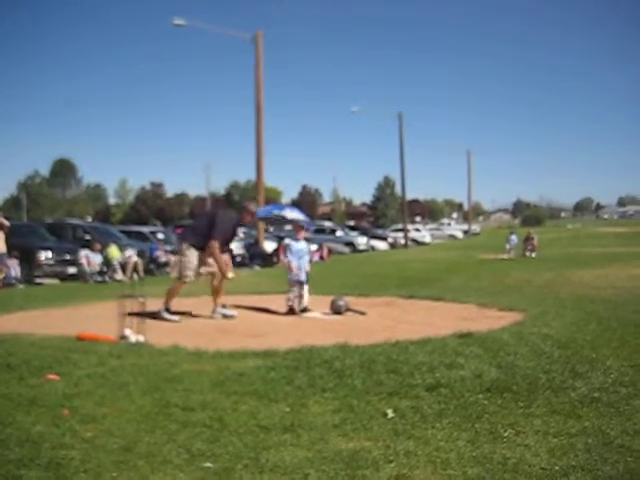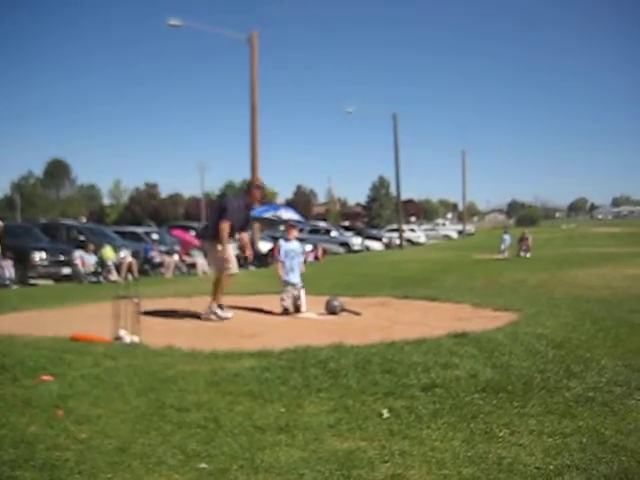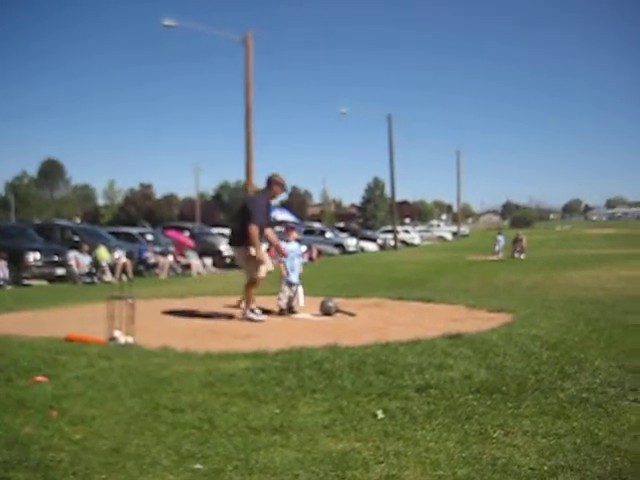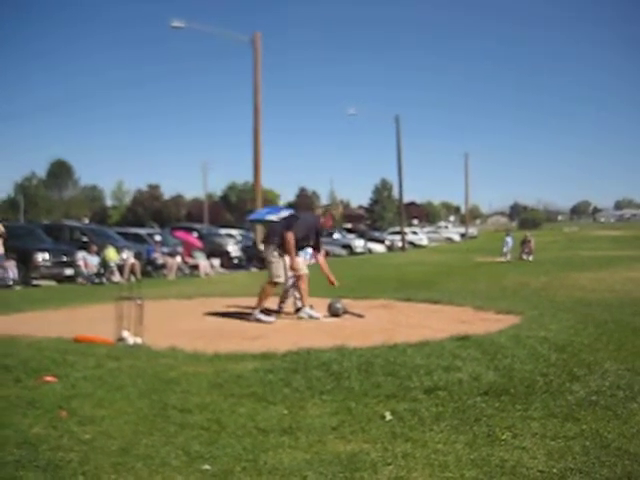
dt=0.4s
person 1, frame 1
left shoulder: (234, 223)
right shoulder: (226, 219)
left elbow: (223, 246)
right elbow: (213, 244)
left wrist: (228, 267)
right wrist: (222, 266)
left hip: (205, 245)
right hip: (191, 243)
left knee: (217, 273)
right knee: (185, 278)
left ankle: (218, 308)
right ankle: (165, 309)
person 1, frame 2
left shoulder: (246, 207)
right shoulder: (236, 203)
left elbow: (243, 232)
right elbow: (224, 224)
left wrist: (247, 249)
right wrist: (225, 248)
left hip: (219, 240)
right hip: (214, 238)
left knee: (222, 274)
right knee: (228, 270)
left ankle: (213, 310)
right ankle: (214, 305)
person 1, frame 3
left shoulder: (265, 203)
right shoulder: (258, 201)
left elbow: (266, 228)
right elbow: (252, 227)
left wrist: (278, 246)
right wrist: (259, 251)
left hip: (251, 243)
right hip: (242, 243)
left knee: (265, 267)
right knee: (257, 275)
left ankle: (248, 302)
right ankle: (247, 311)
person 1, frame 4
left shoulder: (317, 229)
right shoulder: (308, 219)
left elbow: (319, 255)
right elbow: (289, 235)
left wrist: (329, 276)
right wrist: (293, 259)
left hip: (287, 249)
right hip: (275, 245)
left knee: (303, 273)
right knee: (276, 279)
left ankle: (304, 308)
right ankle: (257, 311)
